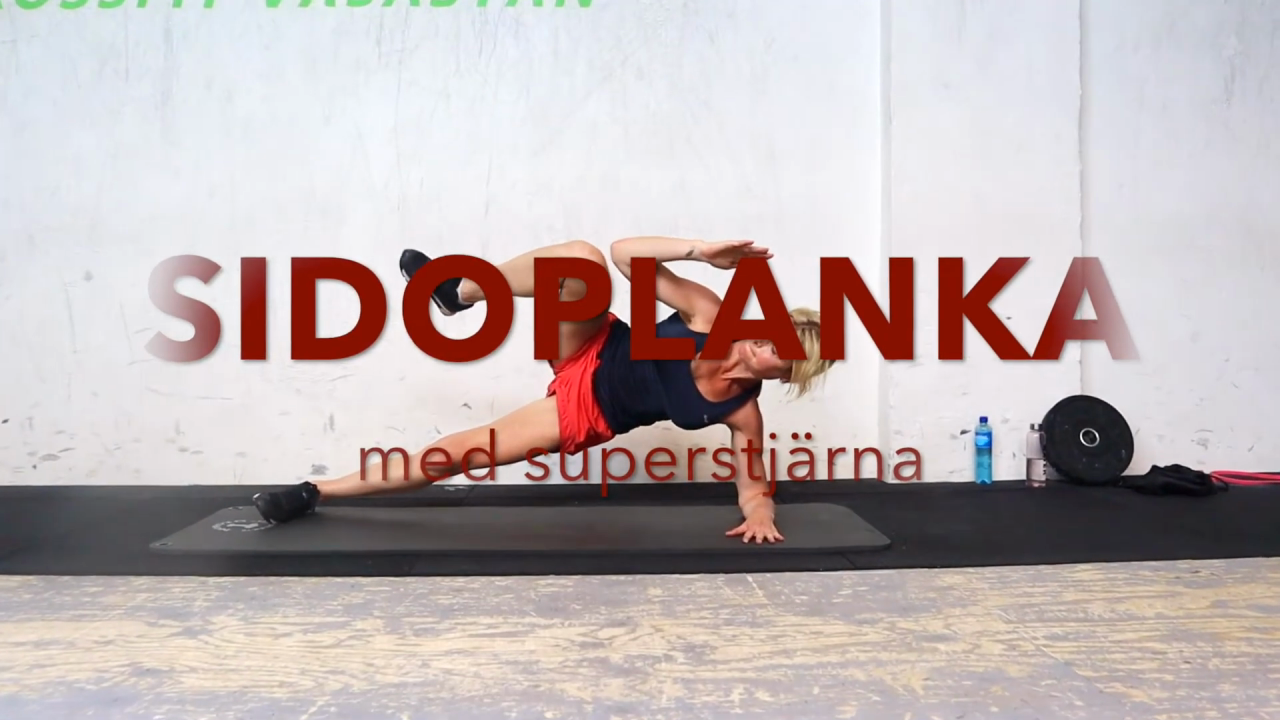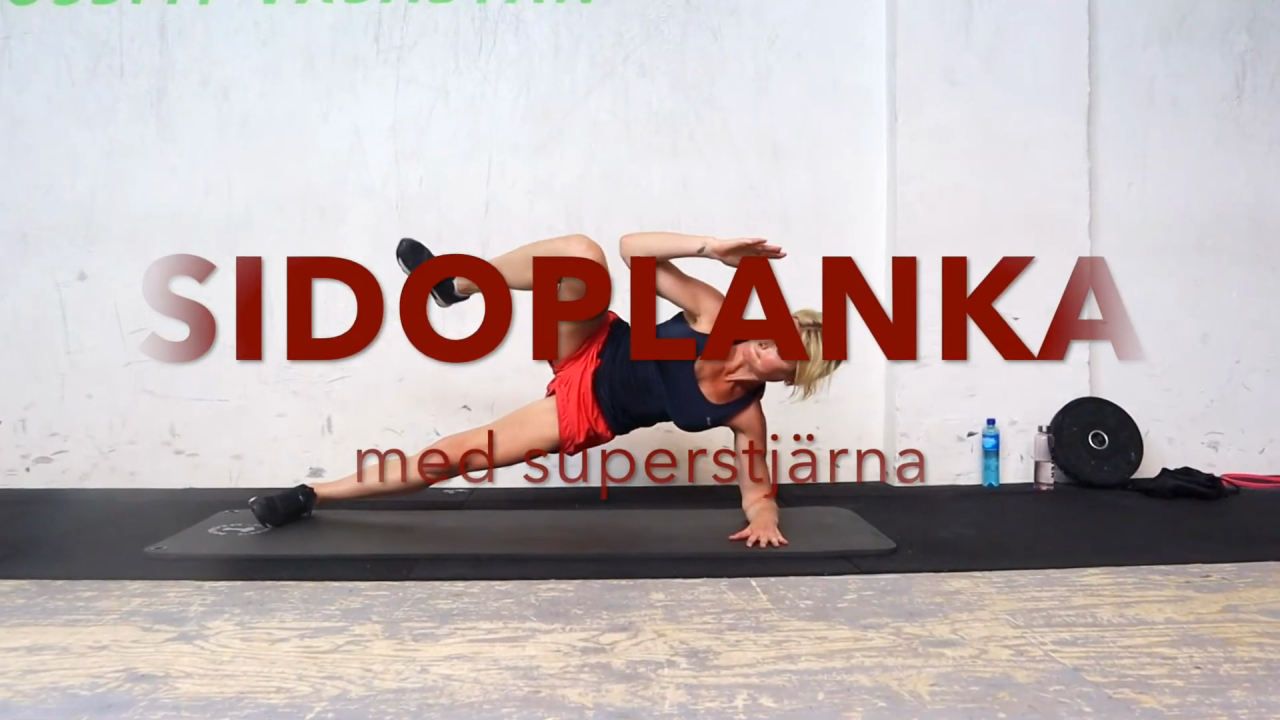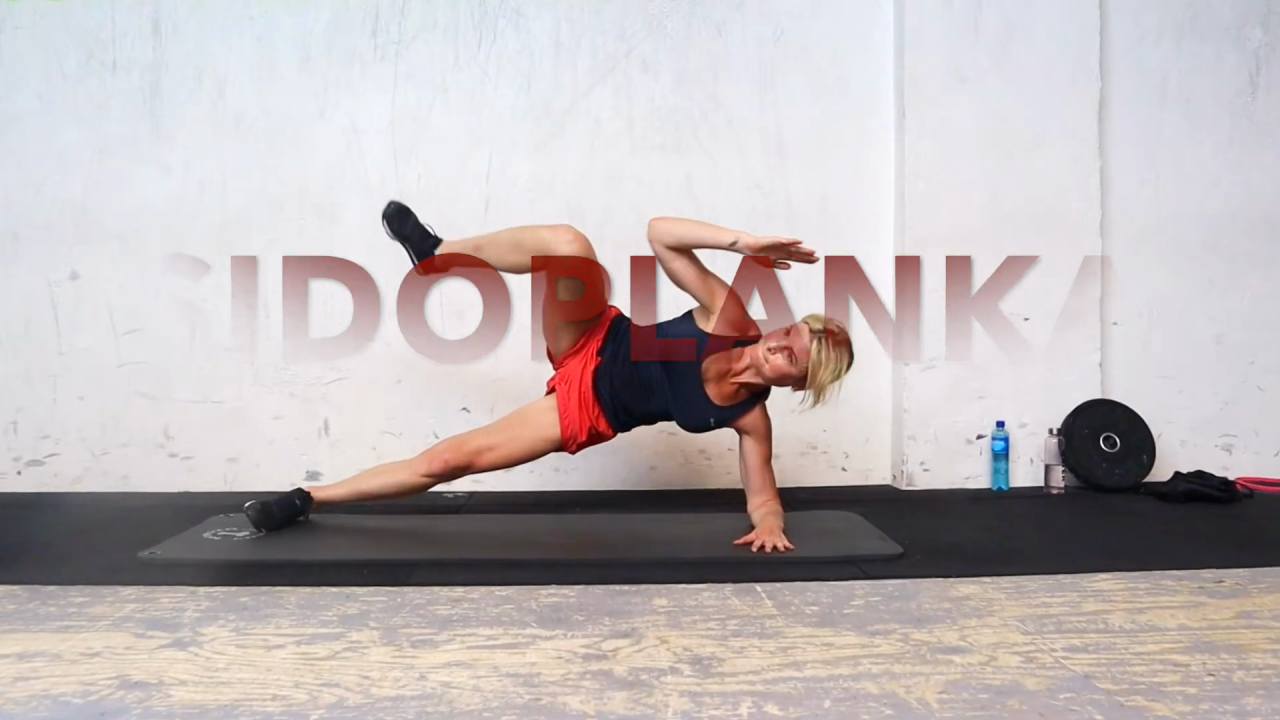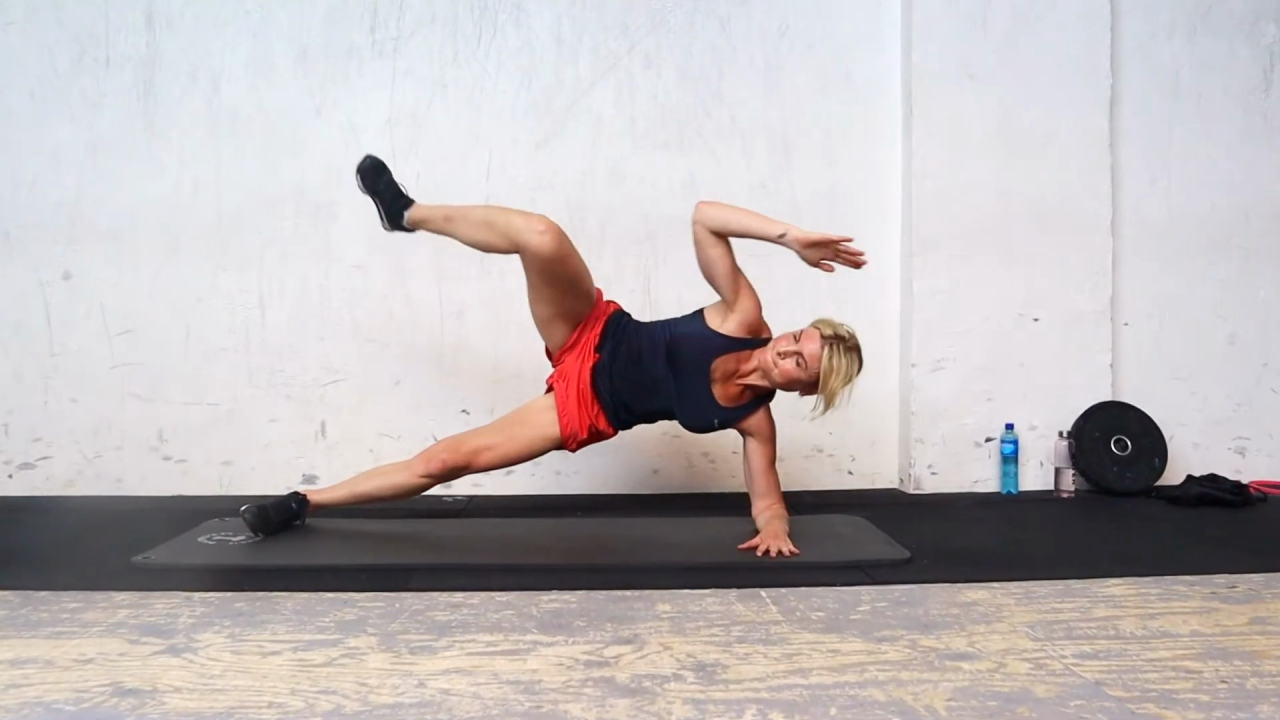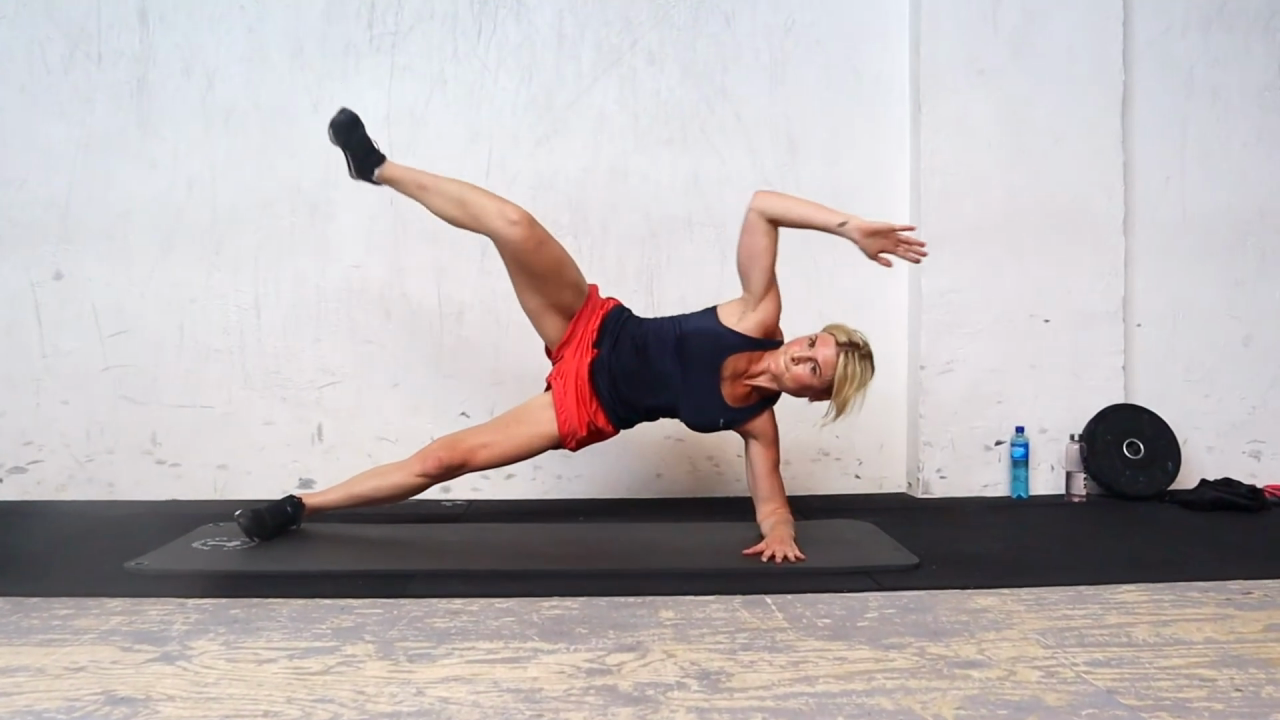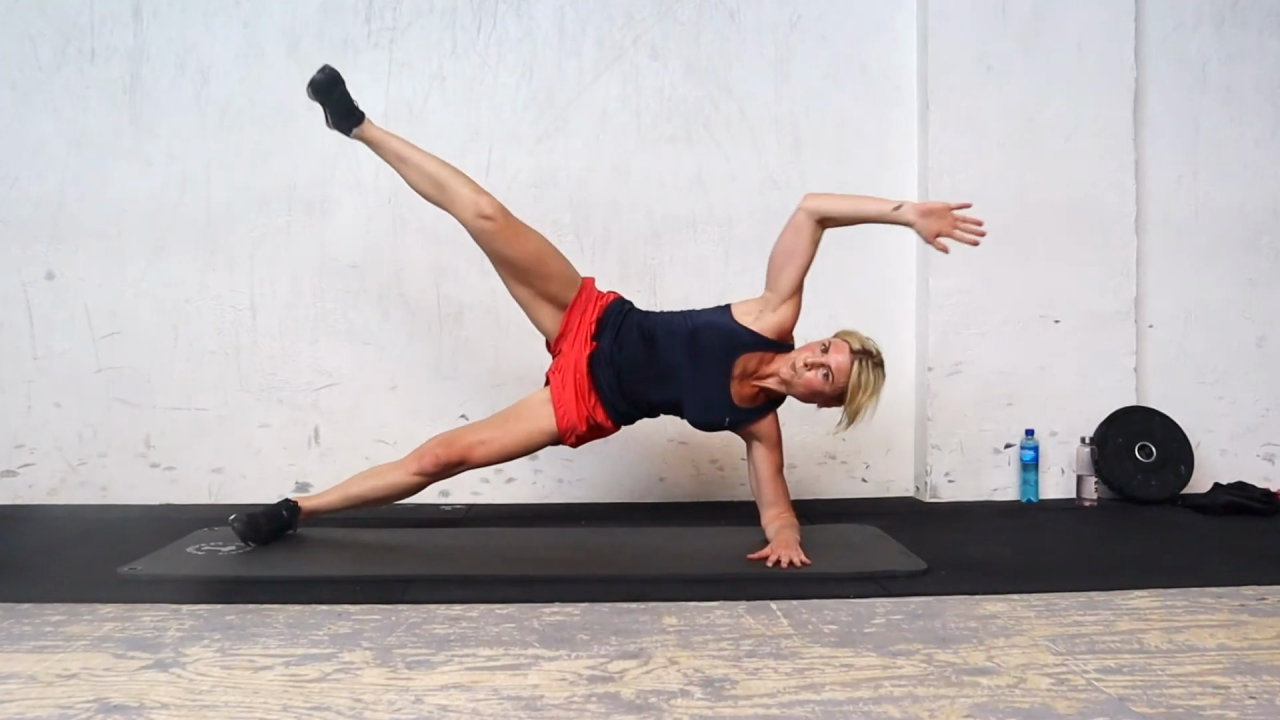
dt=0.5s
person 1, frame 1
left shoulder: (742, 413)
right shoulder: (710, 314)
left elbow: (754, 486)
right elbow: (624, 252)
left wrist: (760, 518)
right wrist: (701, 251)
left hip: (588, 418)
right hip: (590, 362)
left knee: (456, 451)
right knee: (585, 259)
left ankle: (314, 492)
right ankle: (460, 291)
person 1, frame 2
left shoulder: (745, 416)
right shoulder: (716, 316)
left elbow: (758, 489)
right elbow: (632, 247)
left wrist: (764, 521)
right wrist: (713, 247)
left hip: (586, 419)
right hip: (593, 359)
left knee: (454, 454)
right knee: (582, 252)
left ankle: (310, 495)
right ankle: (456, 282)
person 1, frame 3
left shoulder: (750, 417)
right shoulder: (729, 316)
left elbow: (762, 495)
right elbow: (658, 234)
left wrist: (769, 528)
right wrist: (744, 242)
left hip: (588, 415)
right hip: (592, 352)
left knee: (450, 458)
right knee: (569, 247)
left ankle: (308, 498)
right ankle: (439, 251)
person 1, frame 4
left shoulder: (754, 421)
right shoulder: (744, 319)
left elbow: (767, 495)
right elbow: (704, 216)
left wrist: (775, 530)
right wrist: (790, 235)
left hip: (589, 412)
right hip: (594, 342)
left knee: (449, 458)
right knee: (541, 235)
left ankle: (303, 501)
right ankle: (406, 209)
person 1, frame 5
left shoulder: (758, 421)
right shoulder: (760, 319)
left elbow: (771, 501)
right elbow: (761, 206)
left wrist: (779, 536)
right wrist: (849, 226)
left hip: (590, 410)
right hip: (592, 337)
left knee: (444, 459)
right knee: (512, 225)
left ankle: (299, 506)
right ankle: (379, 167)
person 1, frame 6
left shoulder: (759, 425)
right shoulder: (776, 320)
left elbow: (775, 505)
right elbow: (811, 208)
left wrist: (785, 541)
right wrist: (903, 212)
left hip: (589, 405)
right hip: (592, 330)
left knee: (444, 457)
right knee: (483, 213)
left ankle: (296, 510)
right ankle: (354, 122)
